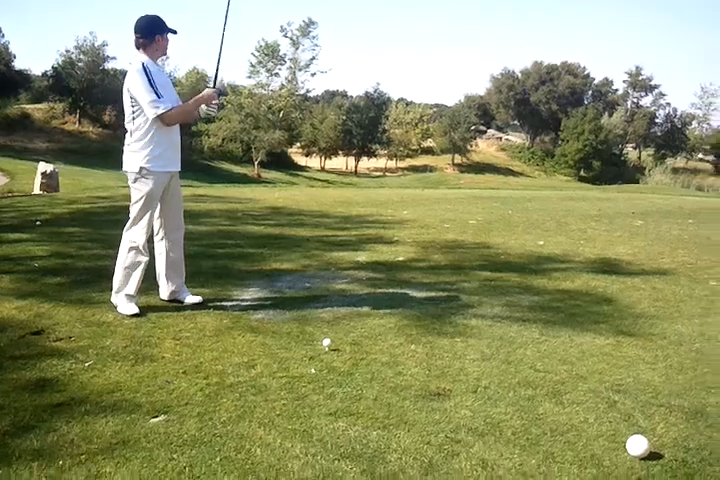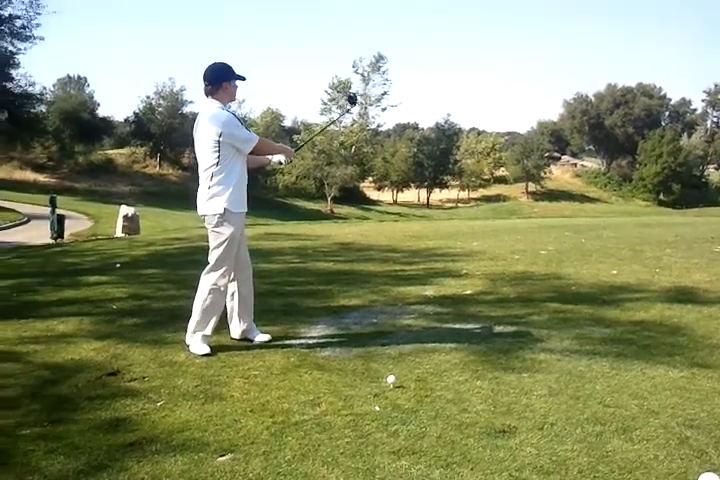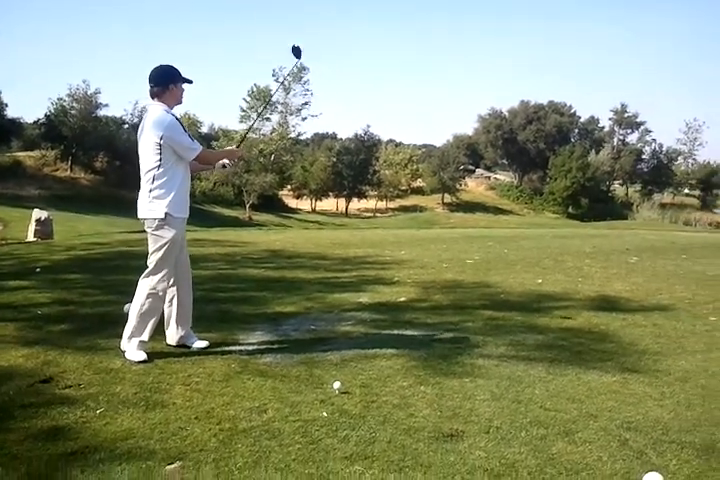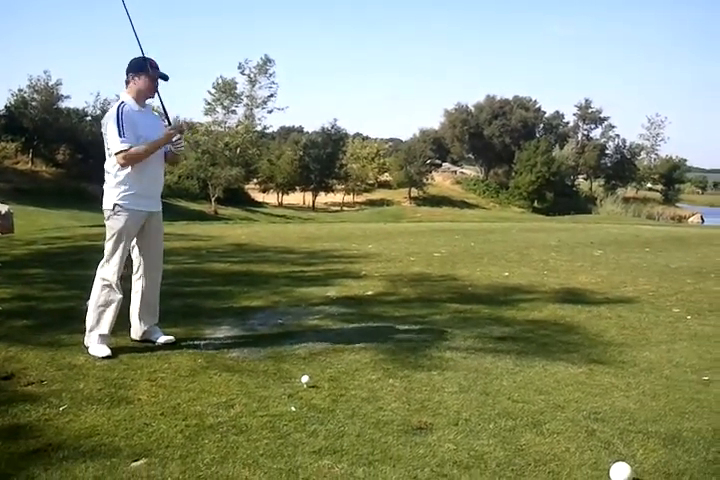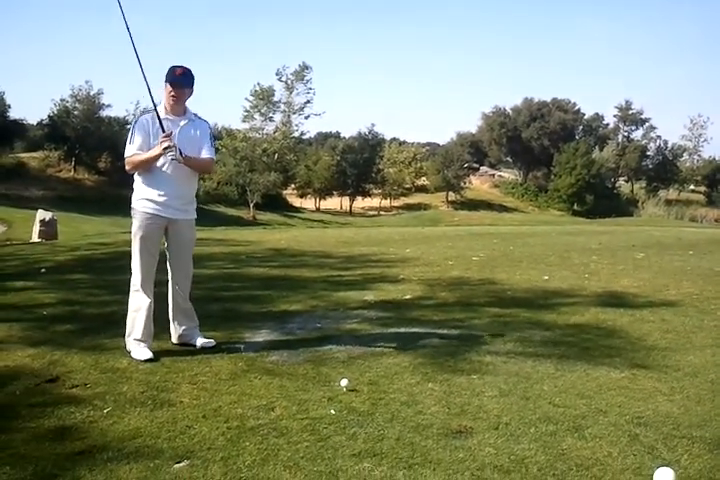
dt=1s
person 1, frame 1
left shoulder: (158, 72)
right shoulder: (140, 73)
left elbow: (181, 115)
right elbow: (168, 118)
left wrist: (201, 109)
right wrist: (200, 98)
left hip: (168, 165)
right hip: (147, 166)
left knee: (171, 229)
right knee: (139, 231)
left ankle: (172, 287)
right ankle: (123, 294)
person 1, frame 2
left shoulder: (208, 116)
right shoulder: (222, 117)
right elbow: (258, 144)
left wrist: (271, 159)
right wrist: (284, 150)
left hip: (229, 206)
right hip: (223, 207)
left knee: (240, 269)
right knee: (219, 272)
left ankle: (242, 326)
right ankle: (197, 334)
person 1, frame 3
left shoulder: (154, 118)
right shoulder: (166, 121)
left elbow: (184, 163)
right elbow: (201, 155)
left wrist: (217, 162)
right wrist: (229, 154)
left hip: (170, 211)
right hip: (163, 212)
left knee: (180, 274)
right knee: (157, 277)
left ankle: (179, 332)
right ankle: (132, 340)
person 1, frame 4
left shoulder: (154, 116)
right shoulder: (120, 112)
left elbow: (166, 159)
right elbow: (125, 158)
left wrist: (175, 148)
right wrist: (162, 140)
left hip: (151, 205)
right hip: (125, 204)
left knee: (150, 268)
right knee: (112, 270)
left ankle: (144, 326)
right ankle: (95, 335)
person 1, frame 5
left shoulder: (201, 126)
right shoulder: (145, 121)
left elbow: (208, 166)
right elbow: (130, 164)
left wrist: (182, 157)
right wrist: (157, 152)
left hip: (184, 211)
right hip: (148, 208)
left knee: (182, 275)
right knee: (143, 276)
left ankle: (184, 331)
right ankle: (137, 339)
